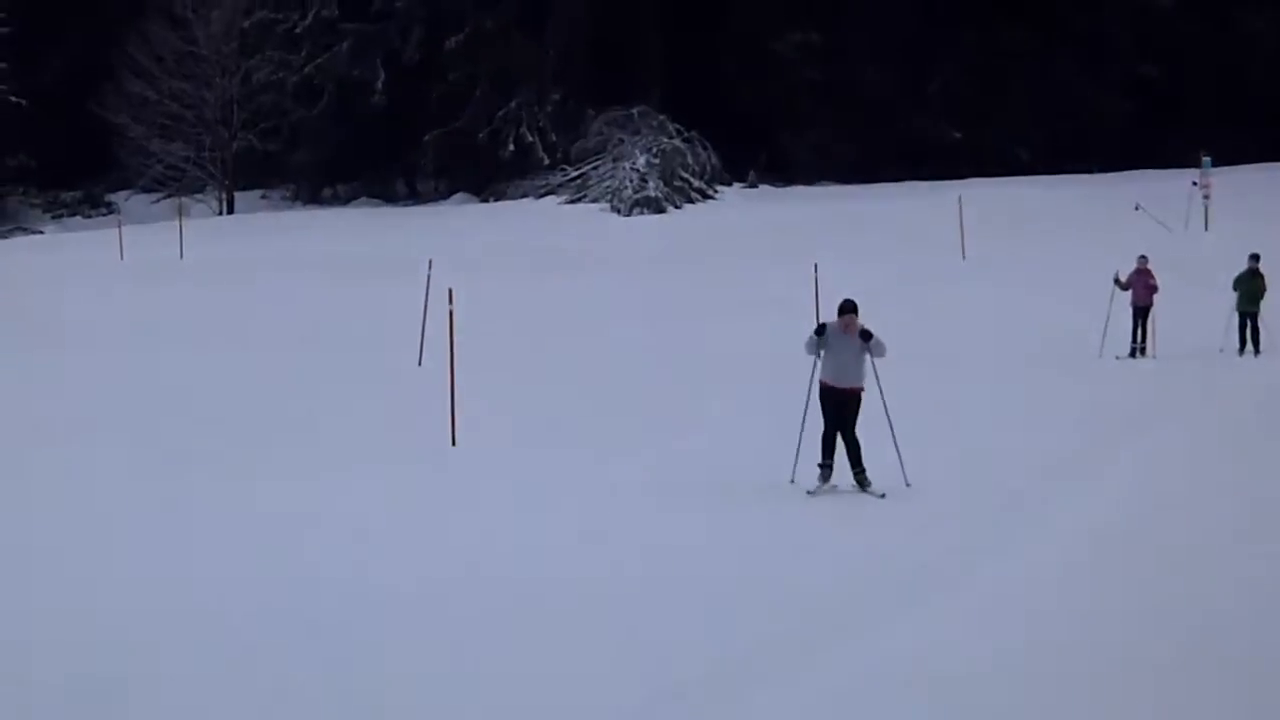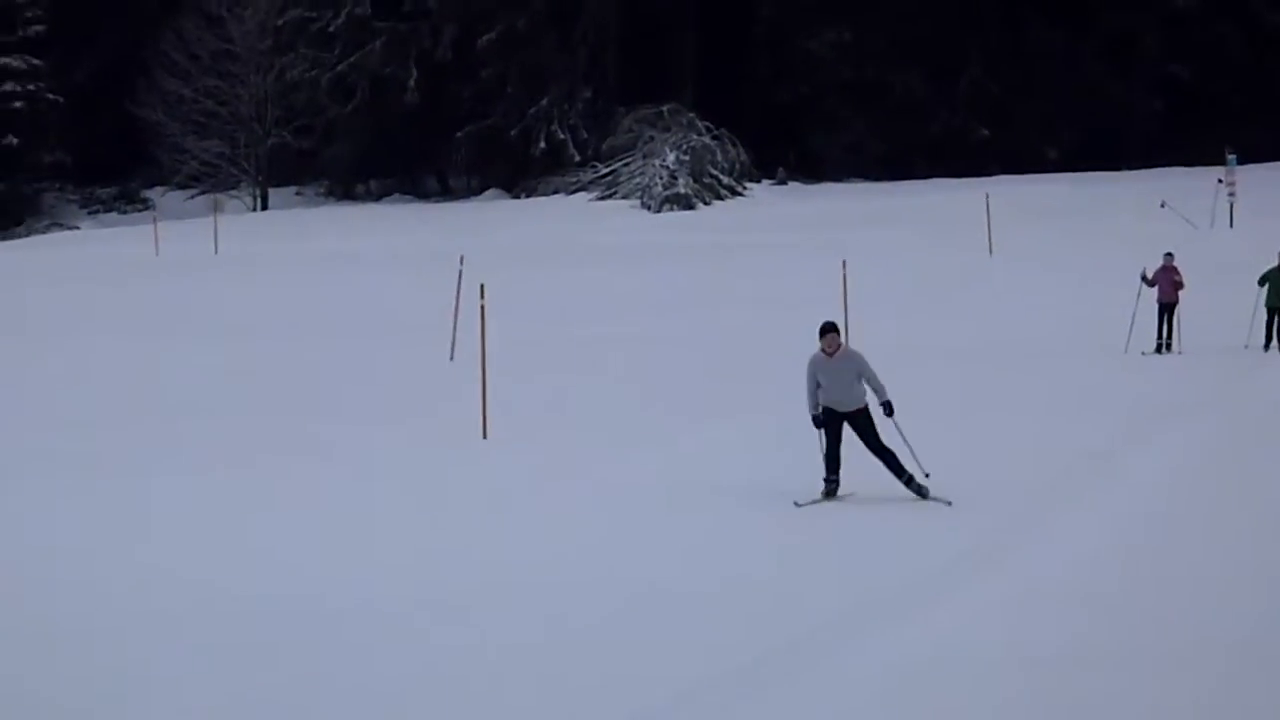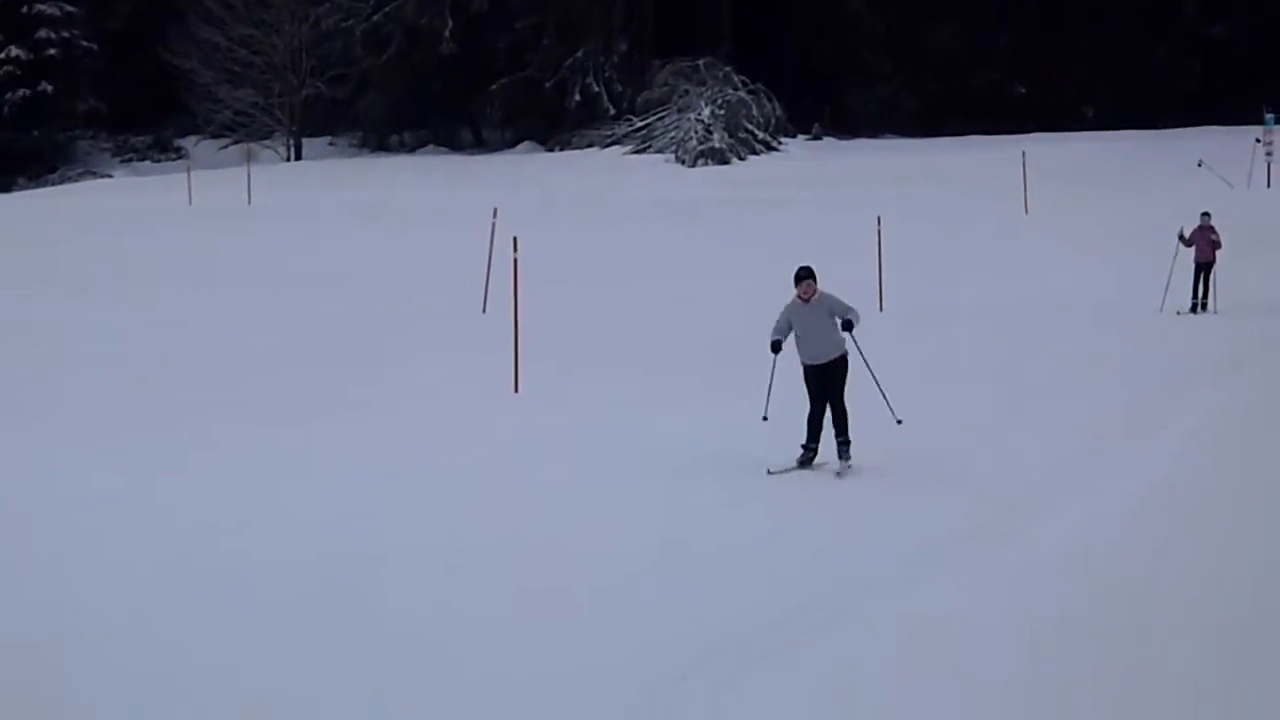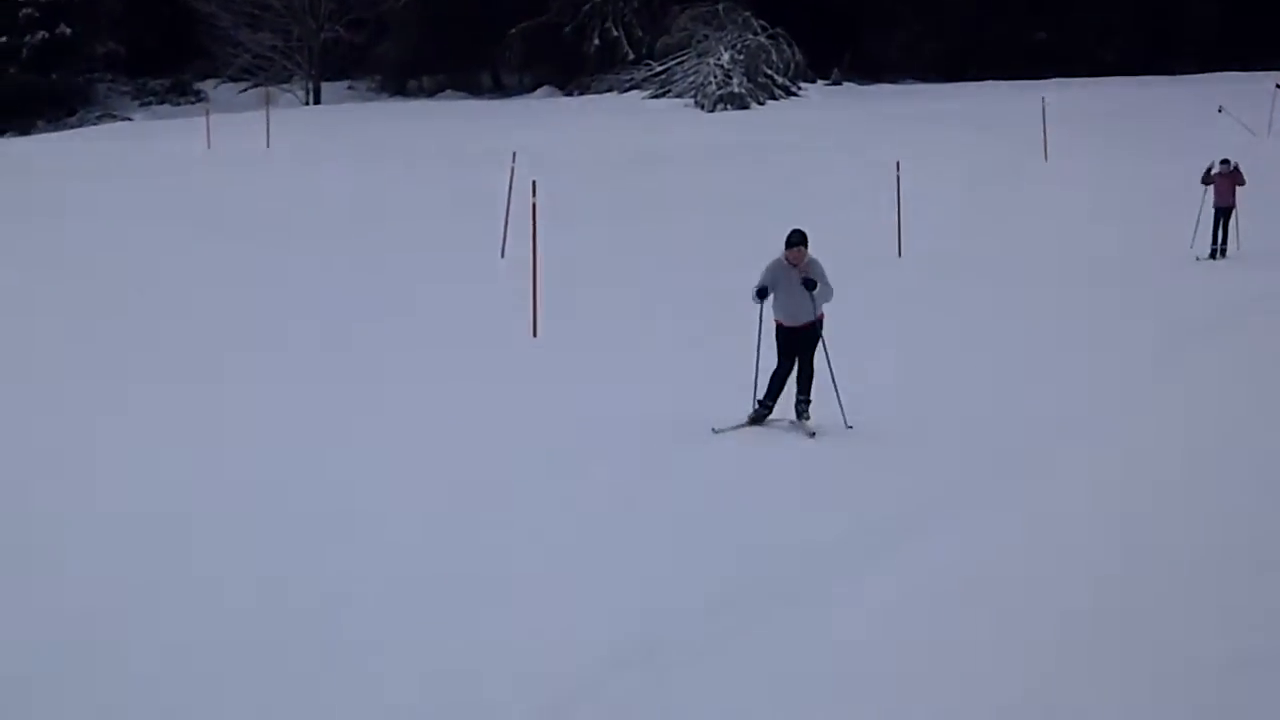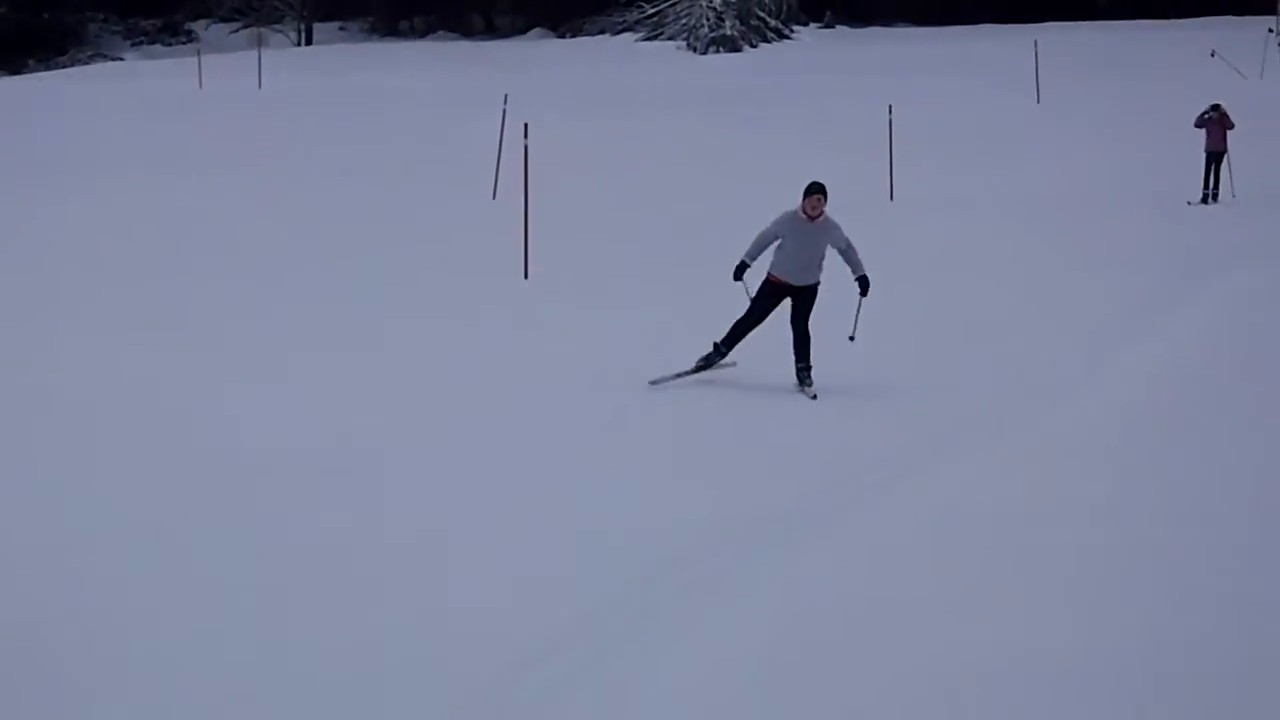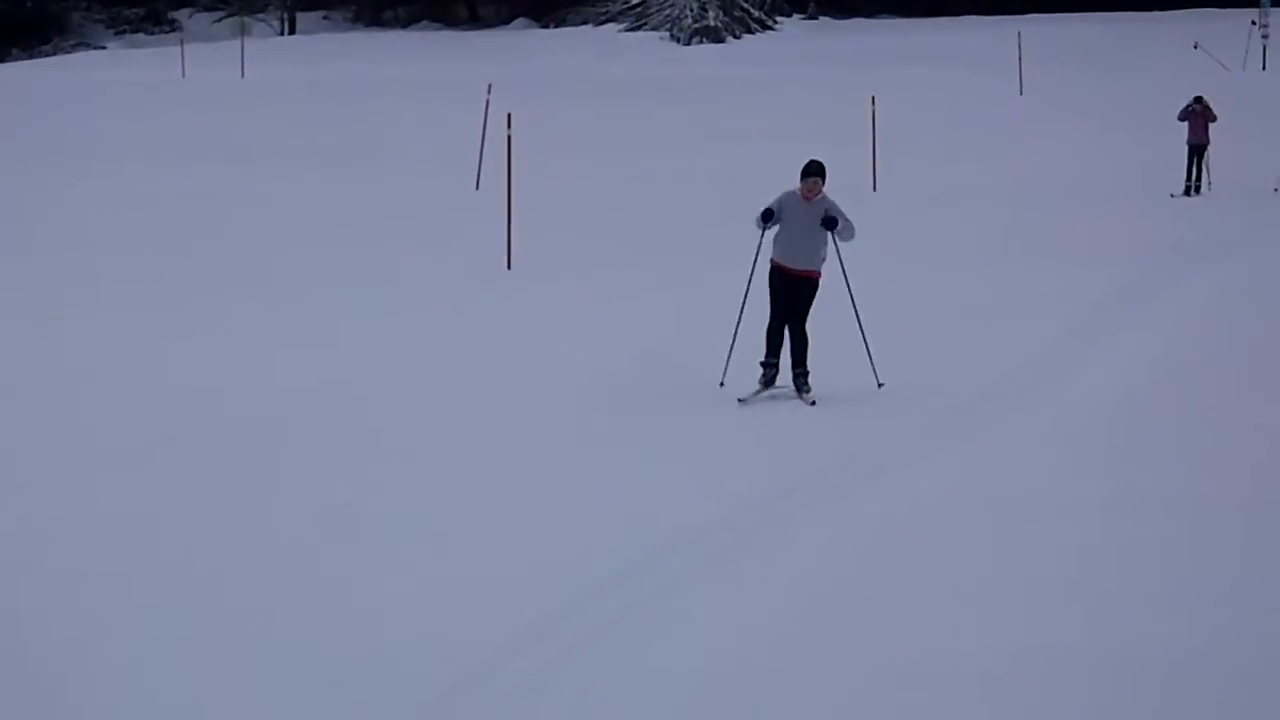
dt=0.4s
person 1, frame 1
left shoulder: (863, 334)
right shoulder: (829, 330)
left elbow: (880, 351)
right elbow: (810, 349)
left wrist: (870, 339)
right wrist: (817, 335)
left hip: (852, 391)
right hip: (828, 387)
left knee: (848, 432)
right knee: (831, 427)
left ankle: (859, 472)
person 1, frame 2
left shoulder: (853, 356)
right shoulder: (815, 361)
left elbow: (870, 378)
right elbow: (812, 388)
left wrist: (884, 399)
right wrist: (814, 412)
left hip: (858, 408)
right hip: (830, 410)
left knee: (876, 445)
right knee: (833, 443)
left ankle: (907, 479)
right ankle: (831, 483)
person 1, frame 3
left shoulder: (828, 300)
right shoulder: (791, 308)
left elbow: (851, 313)
right elbow: (779, 330)
left wrist: (850, 320)
right wrist: (776, 340)
left hip: (836, 358)
right hip: (811, 364)
left knee: (836, 401)
right knee: (817, 406)
left ankle: (843, 444)
right ankle: (810, 449)
person 1, frame 4
left shoulder: (813, 265)
right shoulder: (775, 267)
left elbow: (828, 295)
right elbow: (758, 295)
left wrist: (815, 287)
right wrist: (760, 294)
left hip: (811, 322)
right hip: (785, 324)
left knee: (805, 361)
right knee: (785, 365)
left ankle: (802, 403)
right ankle: (766, 406)
person 1, frame 5
left shoulder: (830, 227)
right shoulder: (788, 219)
left elbow: (846, 248)
right elbow: (765, 237)
left wrist: (860, 274)
right wrist: (745, 261)
left hip: (807, 284)
right hip: (778, 279)
left knee: (799, 324)
right knee: (751, 318)
left ankle: (803, 370)
right ankle: (720, 351)
person 1, frame 6
left shoulder: (827, 205)
right shoulder: (787, 198)
left elbow: (848, 230)
right elbow: (762, 223)
left wrist: (836, 223)
right wrist: (765, 217)
left hip: (808, 274)
right hip: (780, 269)
left knee: (797, 323)
right knee: (777, 319)
left ankle: (800, 375)
right ankle: (770, 368)
